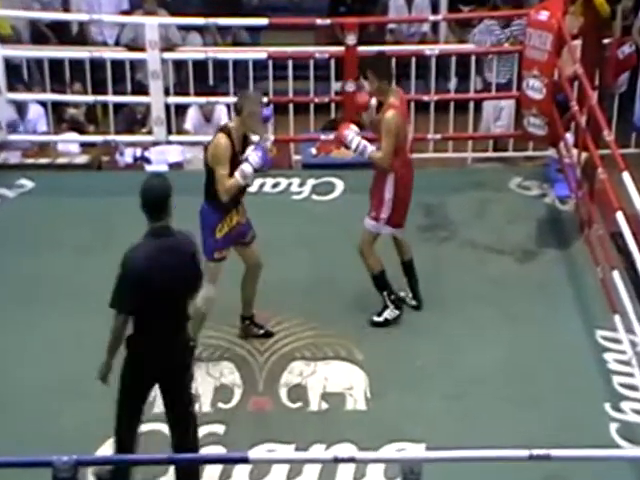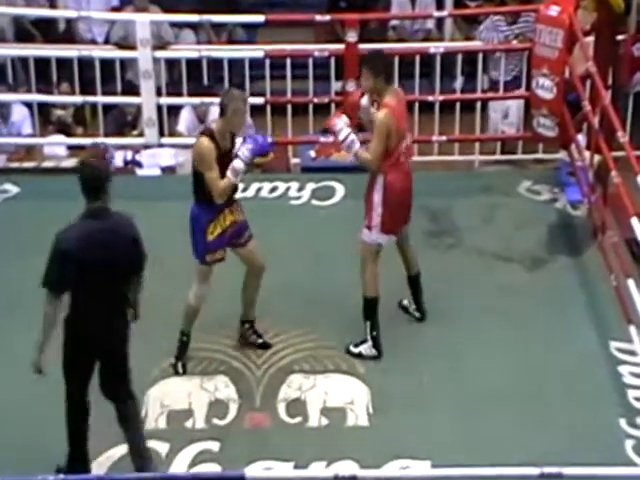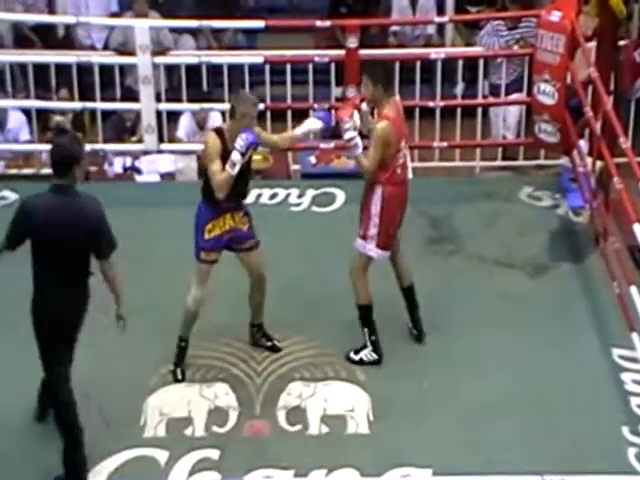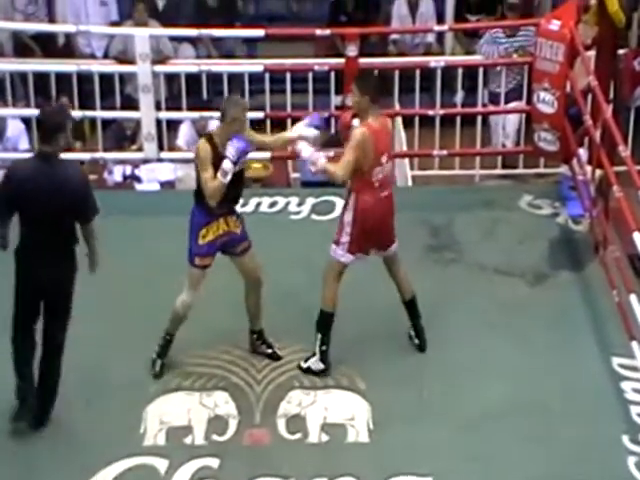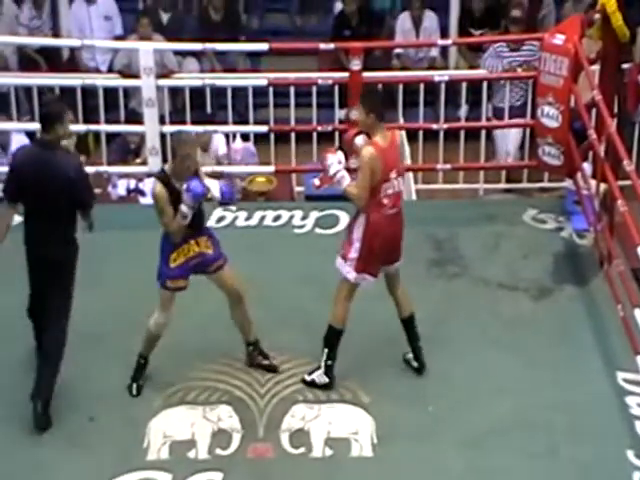
dt=0.3s
person 1, frame 1
left shoulder: (136, 258)
right shoulder: (187, 245)
left elbow: (122, 317)
left wrist: (108, 361)
left hip: (145, 349)
right hip: (179, 346)
left knee: (128, 413)
right knee: (183, 418)
person 1, frame 2
left shoulder: (70, 237)
right shoulder: (126, 227)
left elbow: (55, 296)
right elbow: (137, 276)
left wrist: (41, 348)
right wrist: (134, 305)
left hip: (81, 329)
right hip: (116, 324)
left knee: (76, 397)
right knee: (121, 392)
left ankle: (78, 468)
right ankle: (141, 457)
person 1, frame 3
left shoulder: (32, 207)
right shoulder: (91, 208)
right elbow: (105, 261)
right wrist: (119, 302)
left hip: (45, 302)
right hip: (77, 298)
left knee: (59, 375)
right knee: (60, 363)
right ankle: (48, 404)
person 1, frame 4
right shoulder: (74, 176)
right elbow: (86, 225)
right wrist: (93, 252)
left hip: (28, 264)
right hip: (62, 267)
right knee: (54, 338)
right ankle: (40, 411)
person 1, frame 5
right shoulder: (71, 165)
right elbow: (86, 209)
right wrist: (89, 222)
left hip: (34, 244)
right hip: (62, 248)
left knee: (39, 301)
right knee: (56, 318)
left ankle: (43, 344)
person 2, frame 1
left shoulder: (391, 116)
right shoulder: (396, 95)
left elbow: (384, 160)
left wrist: (356, 143)
right wrist: (371, 109)
left hip: (392, 180)
right hip: (401, 175)
left knee: (365, 245)
right knee: (395, 234)
left ankle: (391, 304)
right ankle: (414, 295)
person 2, frame 2
left shoulder: (383, 116)
right shoulder: (397, 96)
left elbow: (373, 162)
left wrist: (345, 135)
right wrist: (367, 112)
left hip: (386, 185)
right hip: (403, 180)
left knee: (368, 261)
right knee: (403, 241)
left ankle: (372, 340)
right ankle: (417, 305)
person 2, frame 3
left shoulder: (383, 126)
right shoulder: (394, 106)
left elbow: (369, 169)
left wrist: (351, 135)
left hip: (382, 197)
right hip: (397, 191)
left knee: (359, 270)
right knee: (394, 254)
left ankle: (372, 346)
right ankle: (416, 323)
person 2, frame 4
left shoulder: (360, 134)
right shoulder: (388, 124)
left elbow: (340, 175)
left wrist: (313, 156)
left hip: (361, 209)
right hip: (384, 206)
left knee: (331, 277)
right knee: (395, 266)
left ankle: (321, 354)
right ankle: (418, 331)
person 2, frame 5
left shoulder: (369, 153)
right shoulder: (396, 138)
left elbow: (360, 200)
left wrist: (338, 170)
left hip: (371, 226)
right hip: (393, 222)
left knee: (343, 295)
right knee: (395, 285)
left ankle: (326, 369)
right ankle: (417, 354)
person 3, frame 1
left shoulder: (243, 135)
right shoulder: (222, 141)
left elbow: (259, 156)
right elbow: (224, 193)
left wrist: (262, 131)
right wrist: (249, 166)
left hip: (235, 211)
right hip: (216, 216)
left knee: (255, 265)
right knee: (211, 285)
left ankle: (247, 322)
person 3, frame 2
left shoulder: (231, 134)
right shoulder: (205, 144)
right elbow: (218, 194)
left wrist: (252, 152)
right wrist: (241, 161)
left hip: (231, 209)
right hip: (207, 216)
left knee: (257, 267)
right knee: (202, 285)
left ankle: (247, 329)
right ankle: (182, 343)
person 3, frame 3
left shoulder: (249, 134)
right shoulder: (214, 140)
left elbow: (280, 141)
right elbow: (219, 189)
left wrist: (311, 125)
right wrist: (239, 153)
left hip: (238, 214)
right hip: (212, 217)
left knee: (259, 275)
right knee: (200, 287)
left ankle: (256, 330)
right ankle: (181, 348)
person 3, frame 4
left shoulder: (240, 136)
right shoulder: (205, 147)
left elbow: (271, 142)
right elbow: (212, 198)
left wrist: (303, 129)
right wrist: (229, 162)
left hip: (230, 219)
right hip: (206, 222)
left knee: (254, 279)
right knee: (193, 291)
left ankle: (256, 337)
right ankle: (165, 344)
person 3, frame 5
left shoulder: (193, 167)
right shoulder: (161, 188)
right elbow: (174, 234)
left wrist: (215, 189)
right wrist: (187, 205)
left hip: (203, 237)
right hip: (177, 248)
left knee: (236, 292)
right knee: (163, 313)
left ankle: (253, 350)
right ankle: (141, 363)
person 4, frame 1
left shoulder: (521, 23)
right shoulder: (488, 24)
right elbow: (473, 37)
left wrist: (520, 41)
right wrist: (493, 42)
left hip: (509, 79)
right hip: (491, 78)
left knee: (507, 113)
right knee: (489, 112)
left ankle: (501, 142)
person 4, frame 2
left shoulder: (530, 18)
right shoulder: (495, 19)
right elbow: (480, 33)
left wrist: (528, 38)
right wrist: (501, 39)
left hip: (516, 77)
right hip: (496, 77)
left knee: (514, 115)
right knee: (496, 115)
person 4, frame 3
left shoulder: (531, 23)
right shoulder: (495, 24)
right elbow: (481, 39)
left wrist: (529, 43)
right wrist: (501, 45)
left hip: (517, 80)
right hip: (497, 81)
left knee: (513, 119)
right knee: (497, 119)
person 4, frame 4
left shoulder: (530, 31)
right shoulder: (494, 31)
right elbow: (482, 47)
left wrist: (528, 52)
right wrist: (502, 53)
left hip: (516, 88)
right hip: (496, 89)
left knee: (511, 128)
right knee: (497, 129)
left ankle: (508, 159)
person 4, frame 5
right shoulder: (498, 46)
right elbow: (485, 62)
left wrist: (533, 67)
right wrist: (504, 66)
left hip: (520, 105)
right hip: (500, 104)
